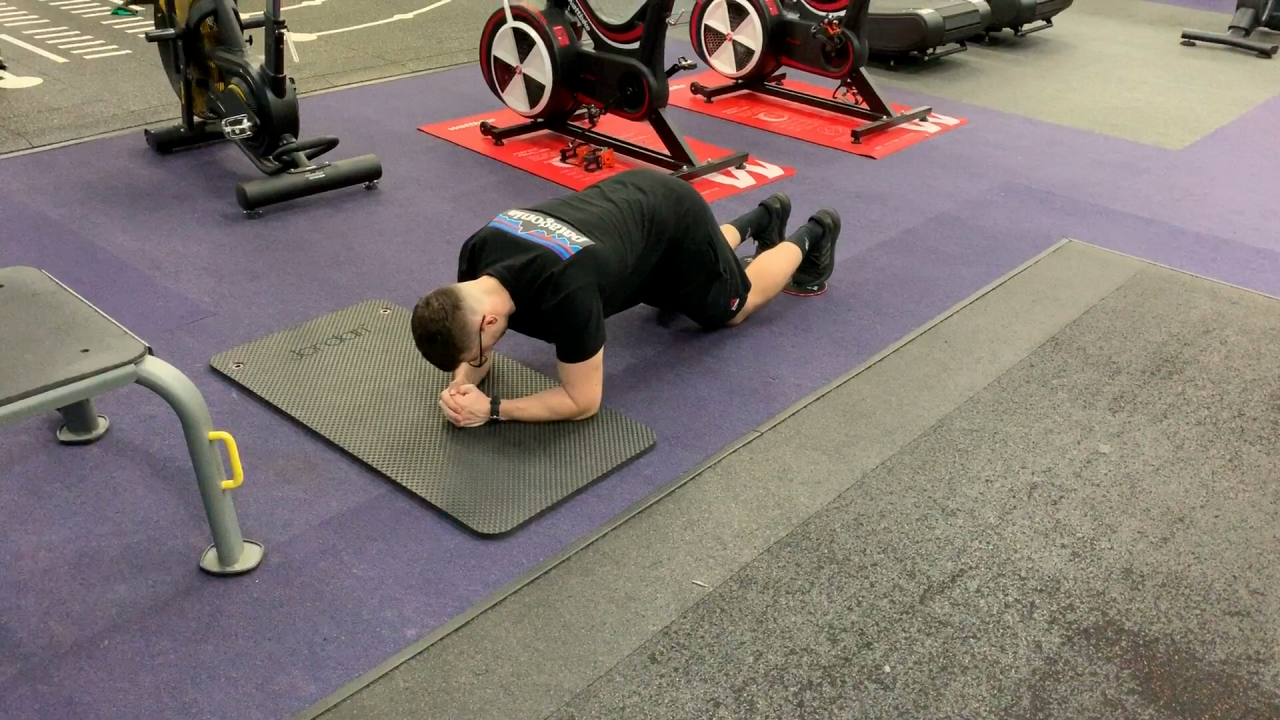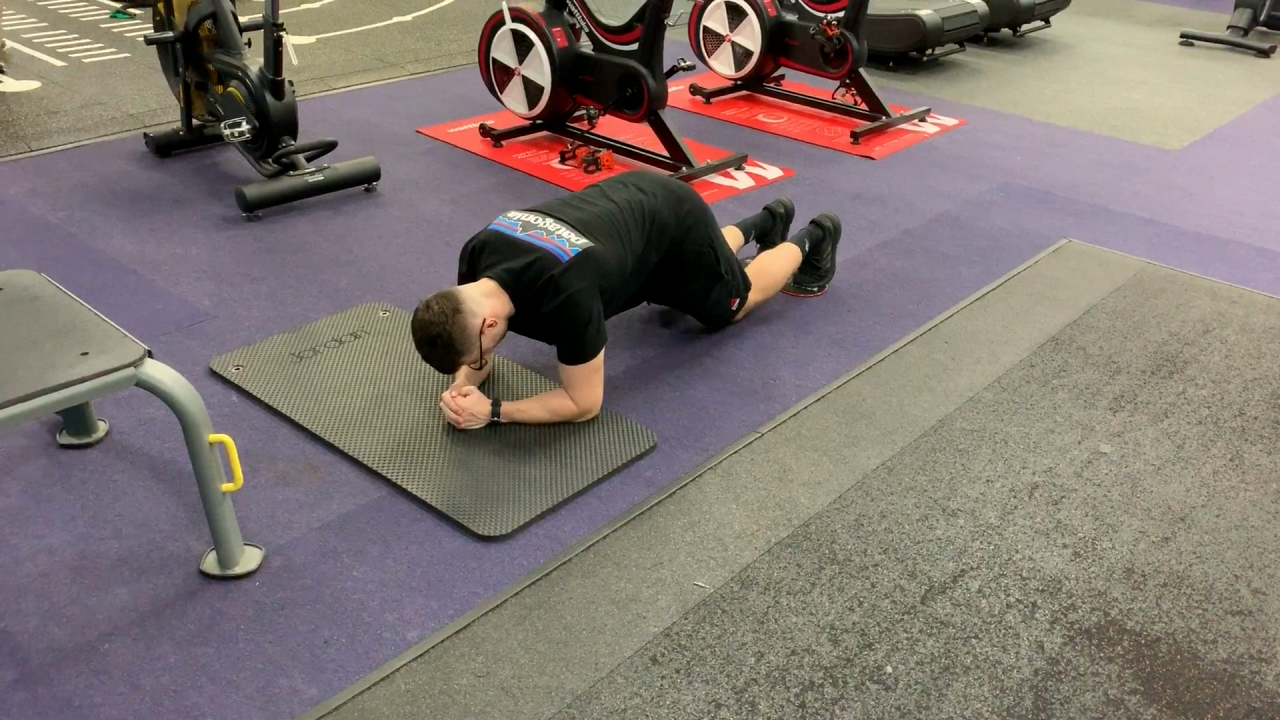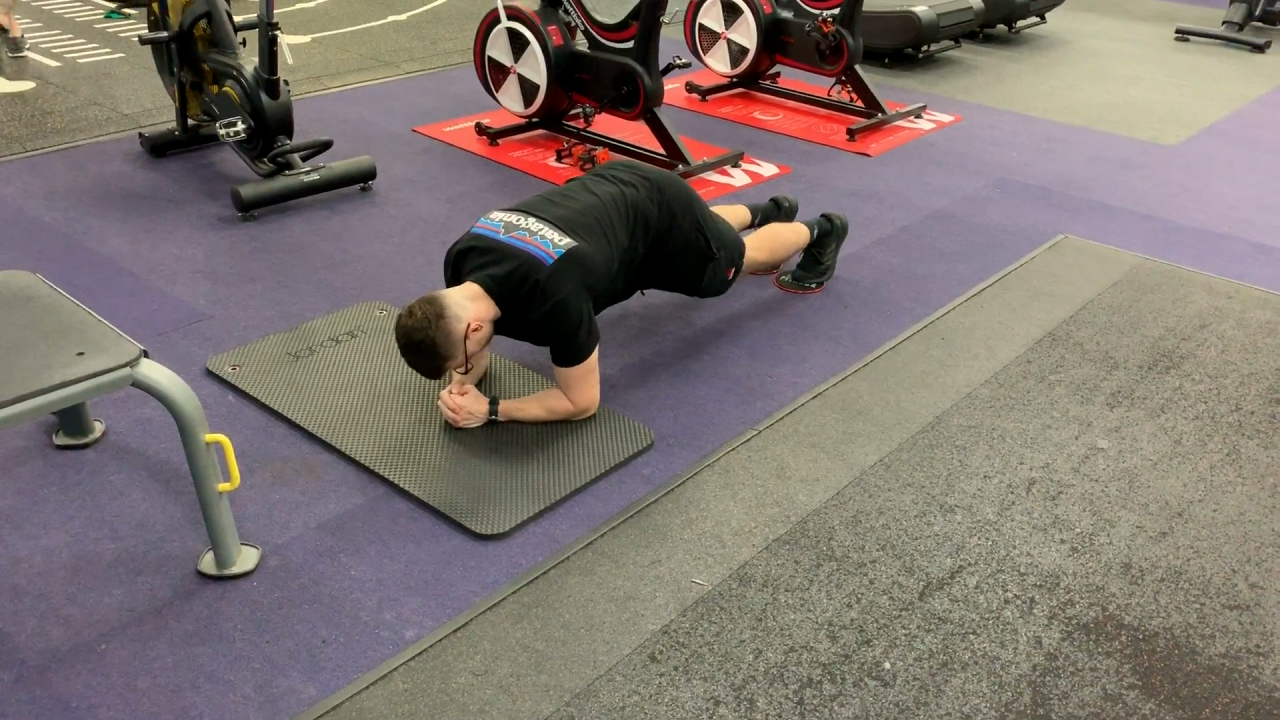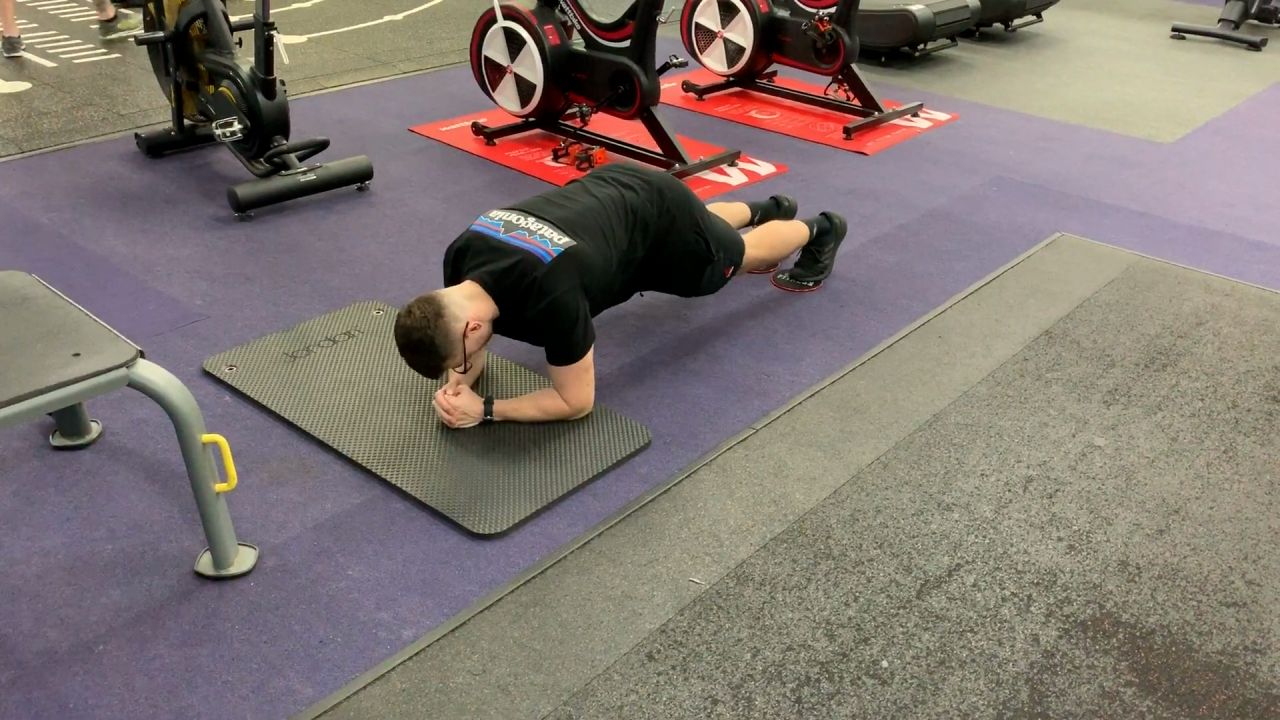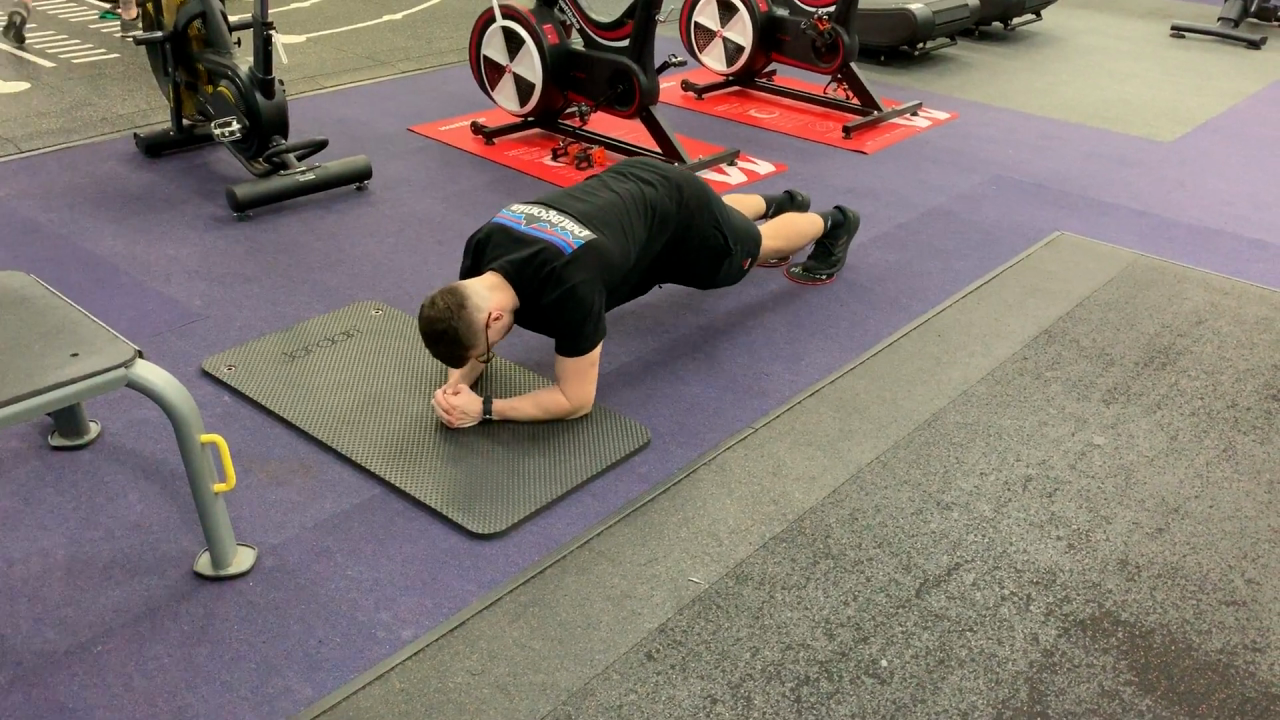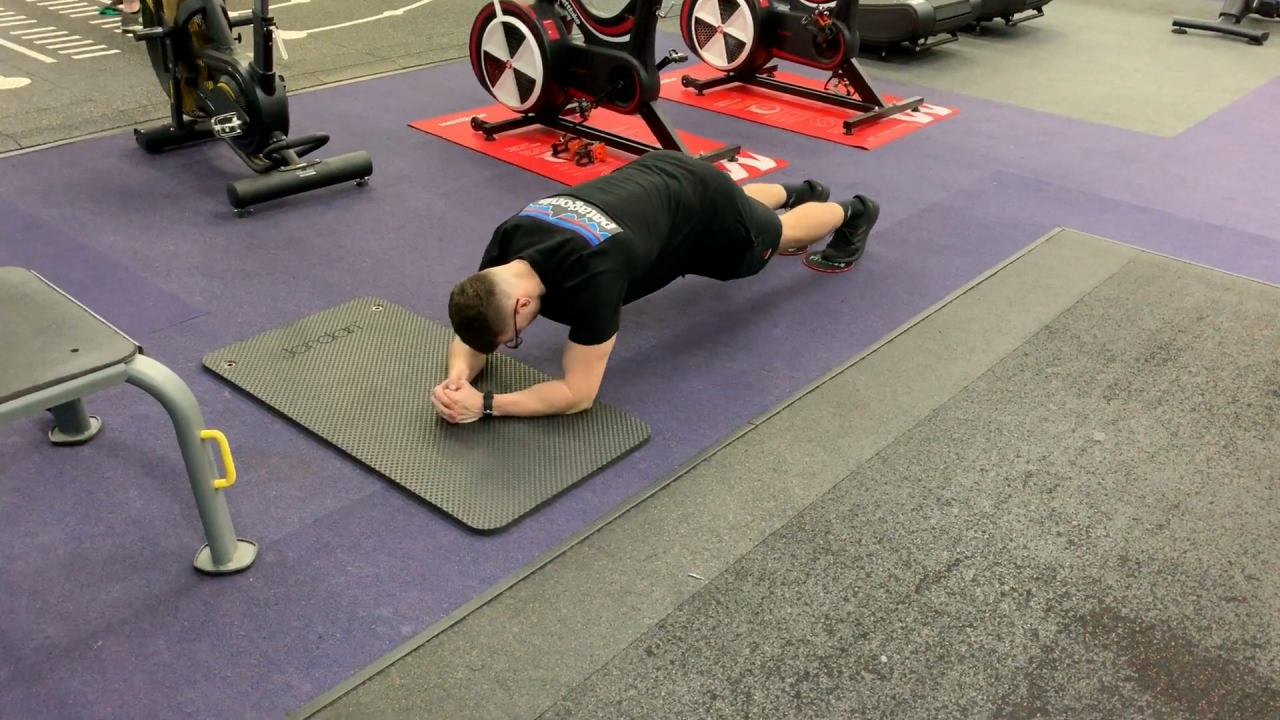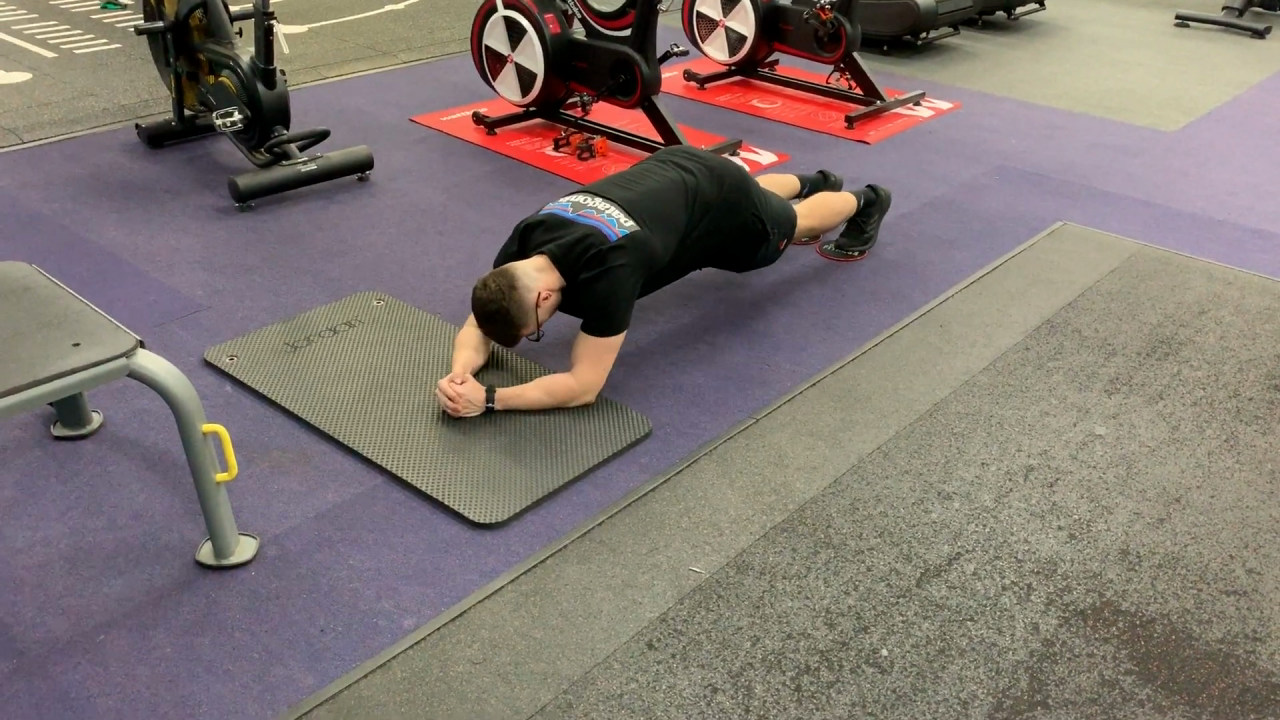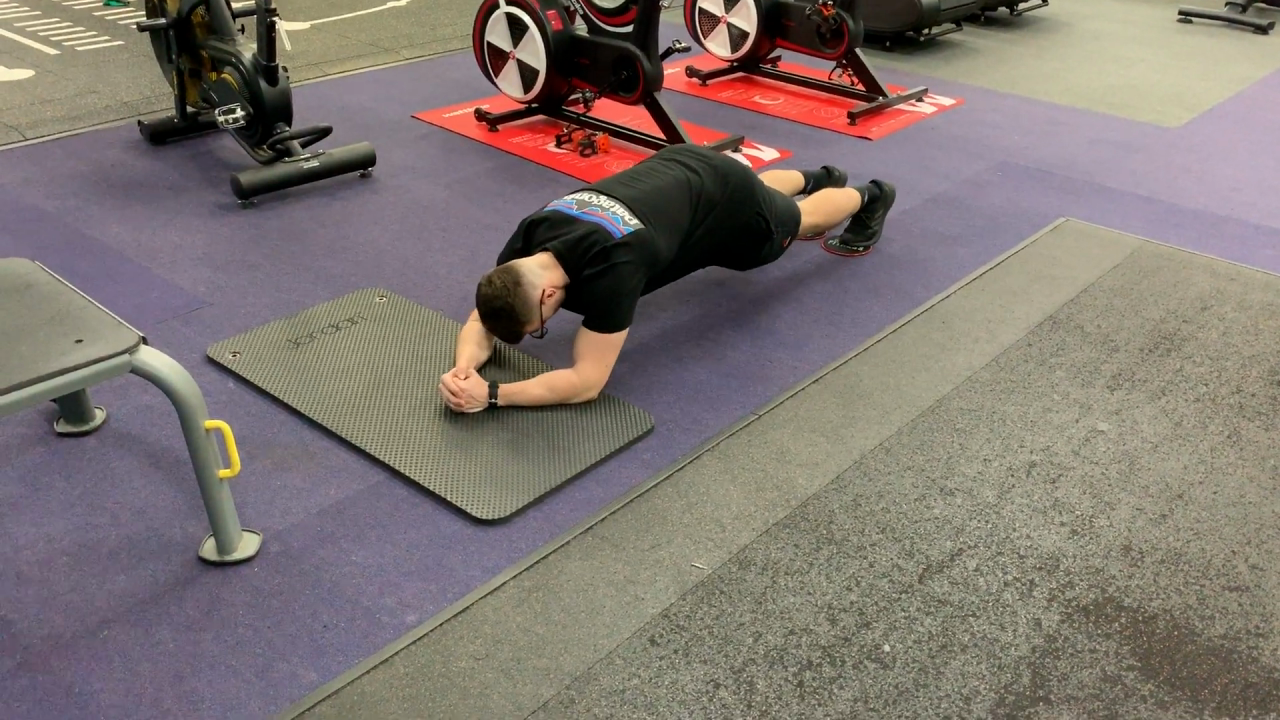
dt=0.3s
person 1, frame 1
left shoulder: (564, 293)
right shoulder: (477, 256)
left elbow: (583, 401)
right elbow: (474, 352)
left wrist: (491, 409)
right wrist: (463, 384)
left hip: (672, 217)
right hip: (630, 194)
left knee: (733, 307)
right knee: (673, 304)
left ankle: (811, 237)
right ankle: (762, 217)
person 1, frame 2
left shoulder: (565, 296)
right shoulder: (478, 257)
left elbow: (584, 403)
right elbow: (472, 349)
left wrist: (492, 410)
right wrist: (462, 387)
left hip: (673, 218)
right hip: (630, 196)
left knee: (734, 305)
right knee: (675, 301)
left ankle: (813, 239)
right ankle: (765, 221)
person 1, frame 3
left shoulder: (551, 297)
right shoulder: (462, 260)
left elbow: (582, 401)
right elbow: (475, 350)
left wrist: (490, 410)
right wrist: (461, 385)
left hip: (659, 209)
right hip: (614, 185)
left knee: (739, 260)
left ankle: (819, 232)
right ankle: (767, 212)
person 1, frame 4
left shoulder: (550, 295)
right shoulder: (462, 258)
left elbow: (577, 401)
right elbow: (473, 349)
left wrist: (484, 408)
right wrist: (459, 385)
left hip: (660, 213)
right hip: (614, 188)
left knee: (739, 254)
right knee: (710, 229)
left ankle: (819, 230)
right ankle: (767, 209)
person 1, frame 5
left shoulder: (567, 288)
right shoulder: (482, 251)
left elbow: (576, 401)
right elbow: (467, 340)
left wrist: (484, 410)
right wrist: (457, 385)
left hip: (679, 209)
right hip: (633, 182)
left knee: (756, 245)
right knee: (726, 217)
left ankle: (833, 223)
right ankle: (779, 202)
person 1, frame 6
left shoulder: (589, 278)
right shoulder: (507, 243)
left elbow: (578, 394)
right elbow: (472, 336)
left wrist: (485, 405)
right wrist: (457, 379)
left hip: (703, 203)
right hip: (656, 176)
left knee: (781, 234)
right knee: (741, 203)
left ankle: (852, 213)
right ankle: (799, 192)
person 1, frame 7
left shoulder: (605, 273)
right shoulder: (525, 242)
left elbow: (584, 386)
right elbow: (477, 326)
left wrist: (489, 400)
right wrist: (459, 374)
left hip: (719, 197)
right hip: (674, 169)
left knee: (793, 223)
right knee: (770, 197)
left ankle: (864, 202)
right ankle: (813, 182)
person 1, frame 8
left shoulder: (609, 271)
right shoulder: (529, 239)
left elbow: (586, 382)
right elbow: (480, 321)
left wrist: (492, 394)
right wrist: (463, 368)
left hip: (725, 198)
right hip: (677, 169)
left knee: (800, 220)
right knee: (764, 190)
left ankle: (869, 197)
right ankle: (820, 179)
